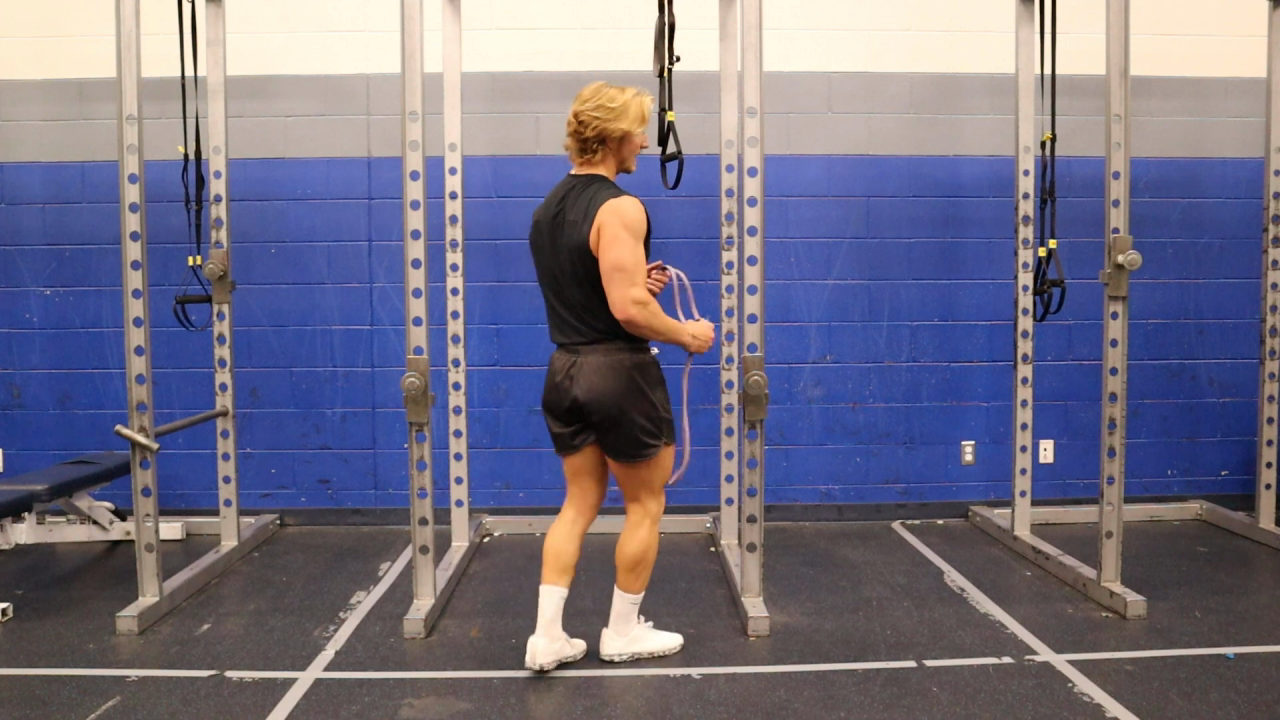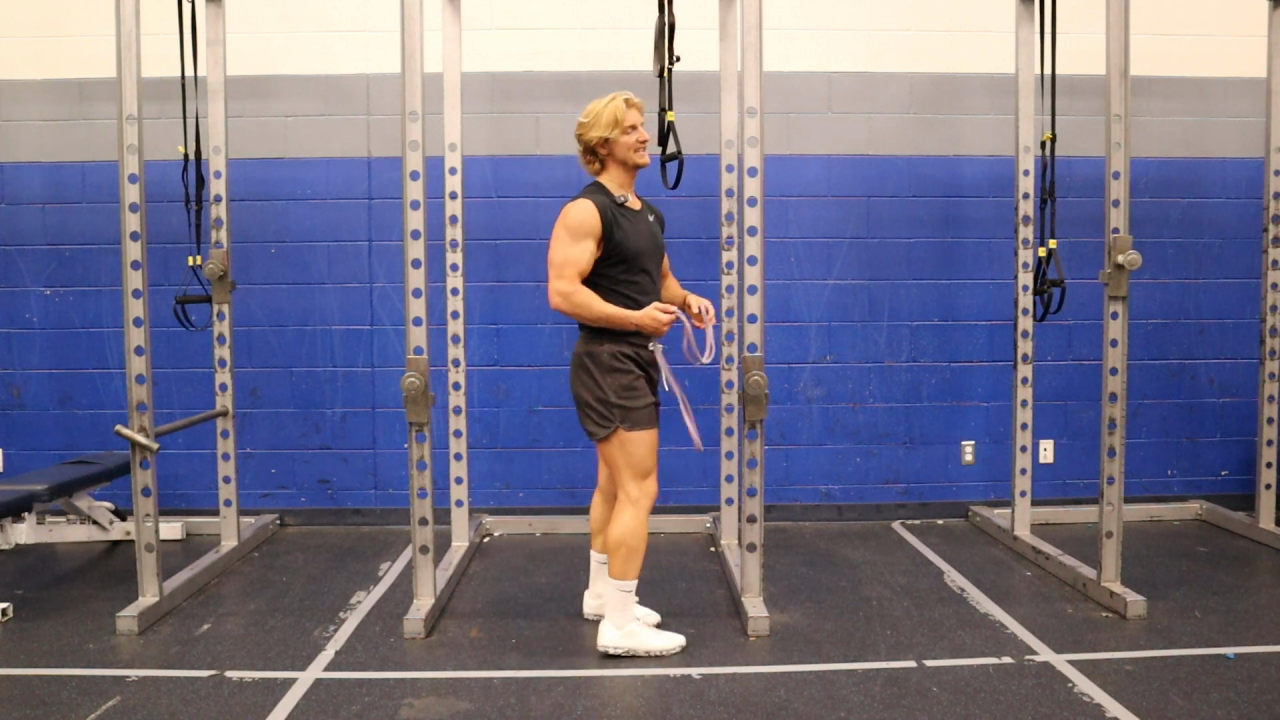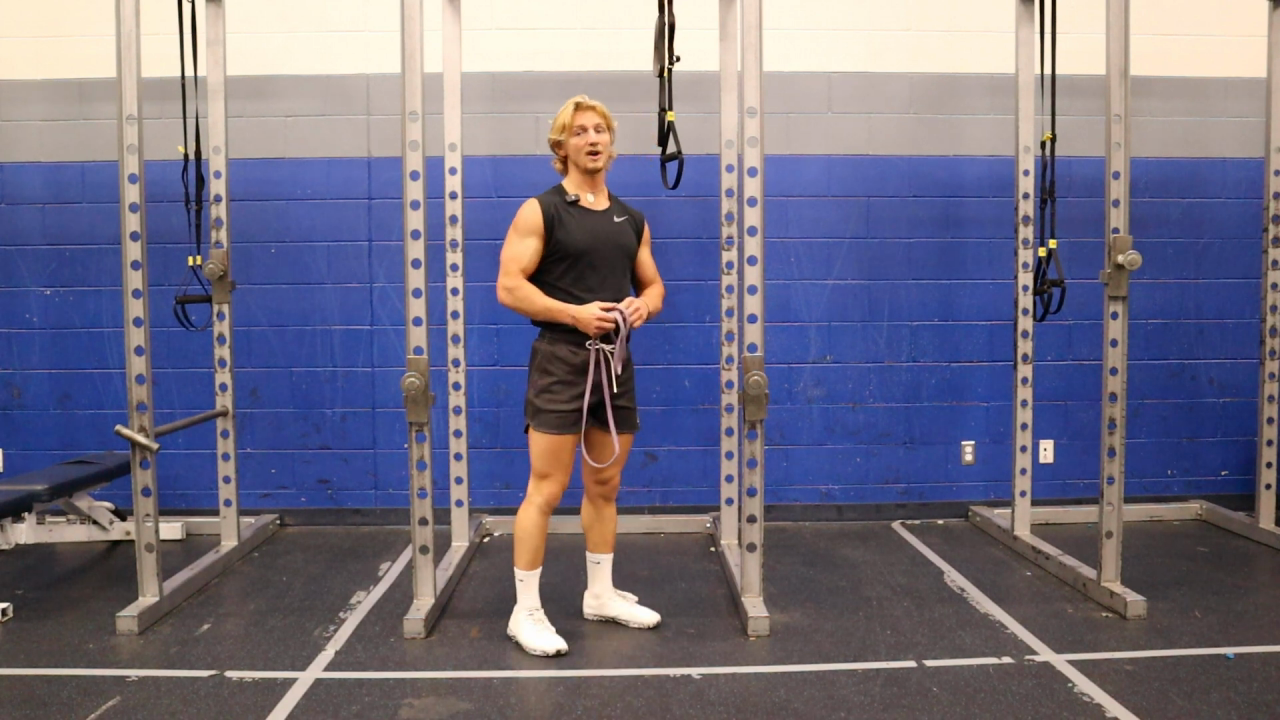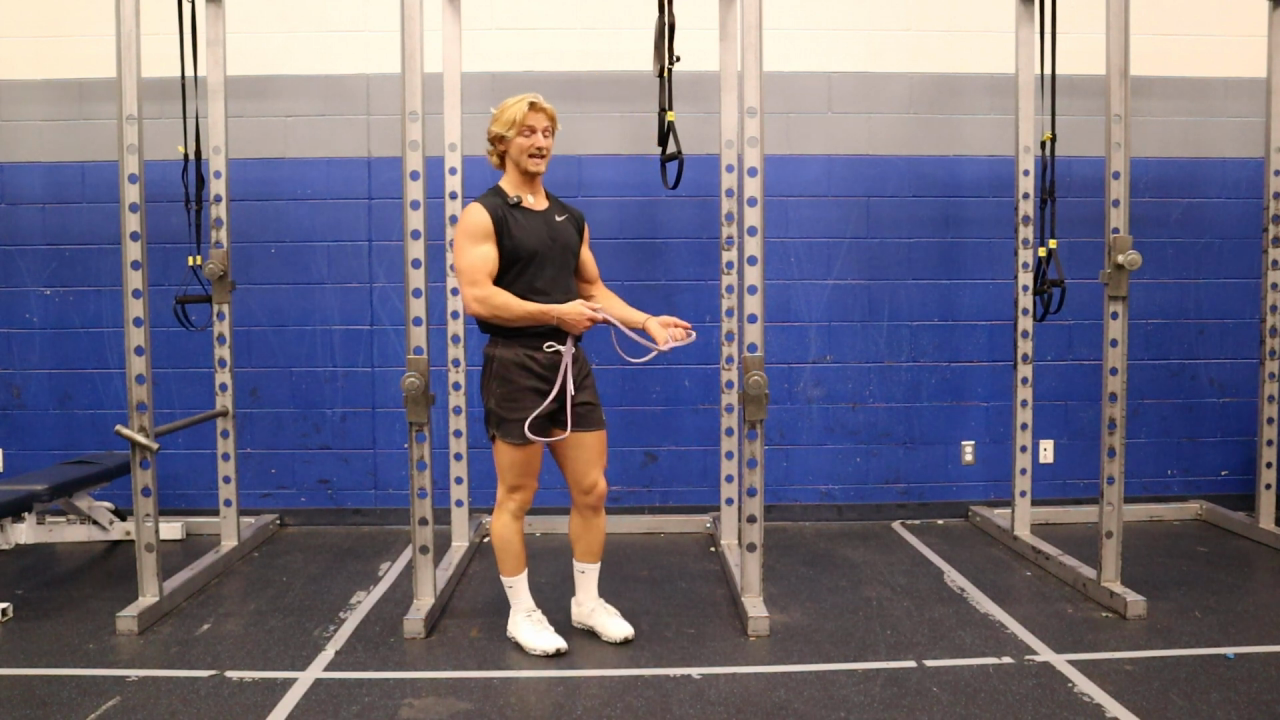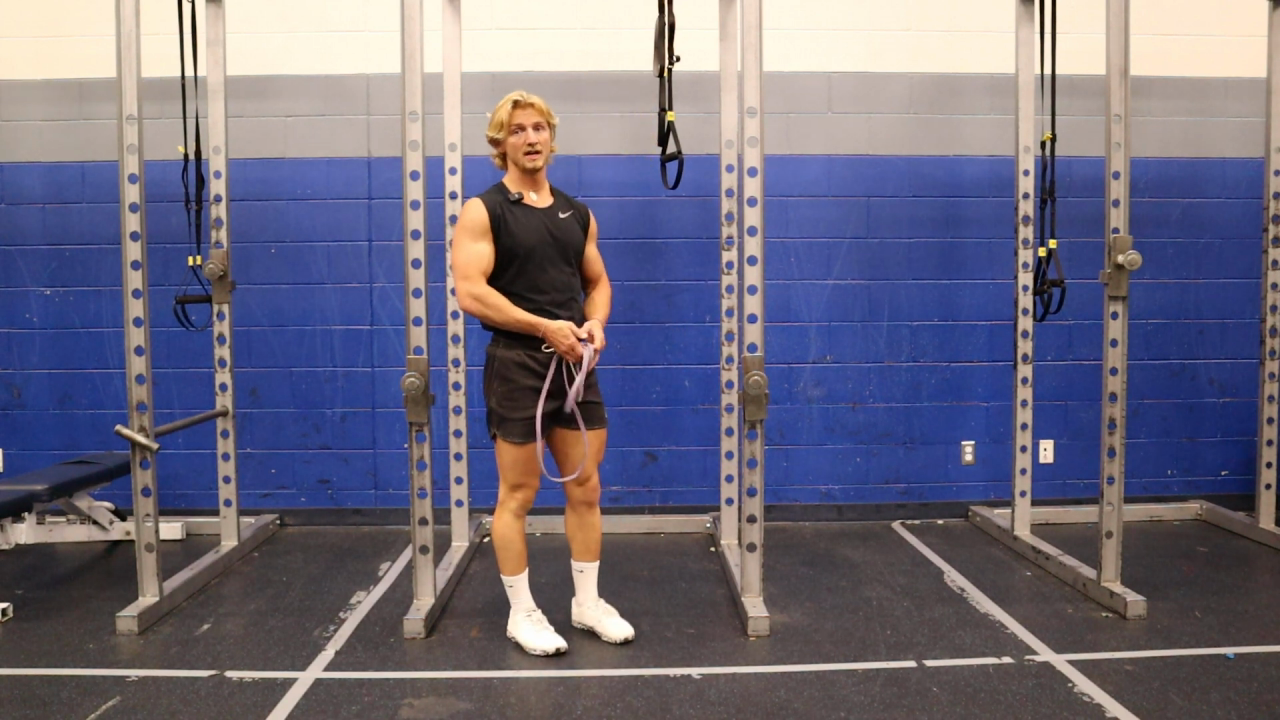
dt=0.7s
person 1, frame 1
left shoulder: (549, 208)
right shoulder: (618, 208)
right elbow: (628, 309)
right wrist: (687, 336)
left hip: (567, 371)
right hip: (620, 372)
left knee: (580, 504)
right knee: (645, 505)
left ankle: (547, 634)
right ankle: (622, 631)
person 1, frame 2
left shoulder: (648, 213)
right shoulder: (585, 211)
right elbow: (563, 294)
left wrist: (685, 300)
right wrist: (638, 318)
left hip: (635, 361)
right hip: (607, 361)
left knee: (614, 486)
right knee: (639, 491)
left ankle: (601, 593)
right ankle: (620, 626)
person 1, frame 3
left shoulder: (631, 220)
right shoulder: (540, 210)
left elbow: (653, 286)
right elbow: (509, 288)
left wrist: (644, 307)
right wrist: (574, 314)
left hip: (615, 362)
right hip: (561, 360)
left knee: (604, 486)
right knee: (547, 490)
left ankle: (601, 593)
right ankle: (525, 610)
person 1, frame 4
left shoulder: (570, 218)
right shoulder: (482, 215)
left elbow: (592, 288)
right elbow: (478, 298)
left wrist: (646, 321)
right wrist: (555, 314)
left hip: (572, 363)
right hip: (516, 366)
left knee: (592, 491)
right knee: (516, 497)
left ankle: (587, 602)
right ankle: (522, 613)
person 1, frame 5
left shoulder: (577, 213)
right shoulder: (483, 211)
left elbow: (596, 281)
right elbow: (470, 294)
left wrist: (595, 324)
right wrist: (544, 328)
left hip: (575, 365)
right hip: (518, 364)
left knee: (586, 489)
right knee: (518, 495)
left ankle: (588, 602)
right ankle: (522, 612)
